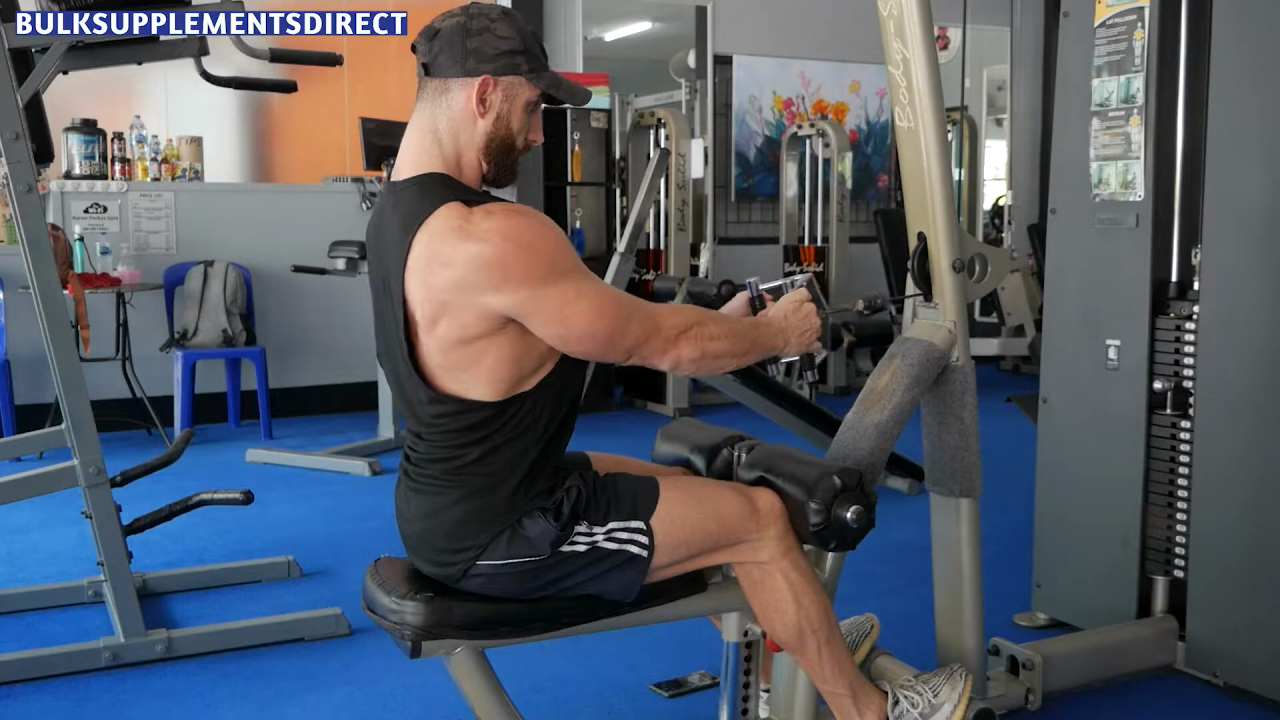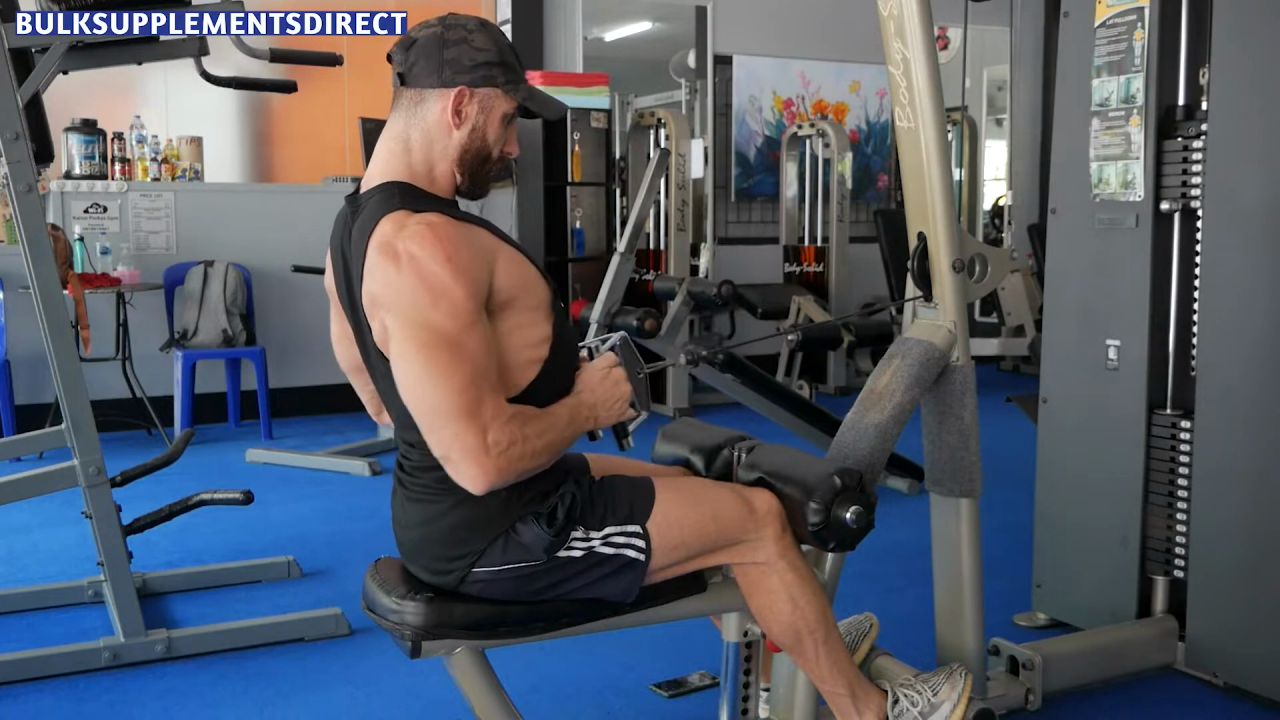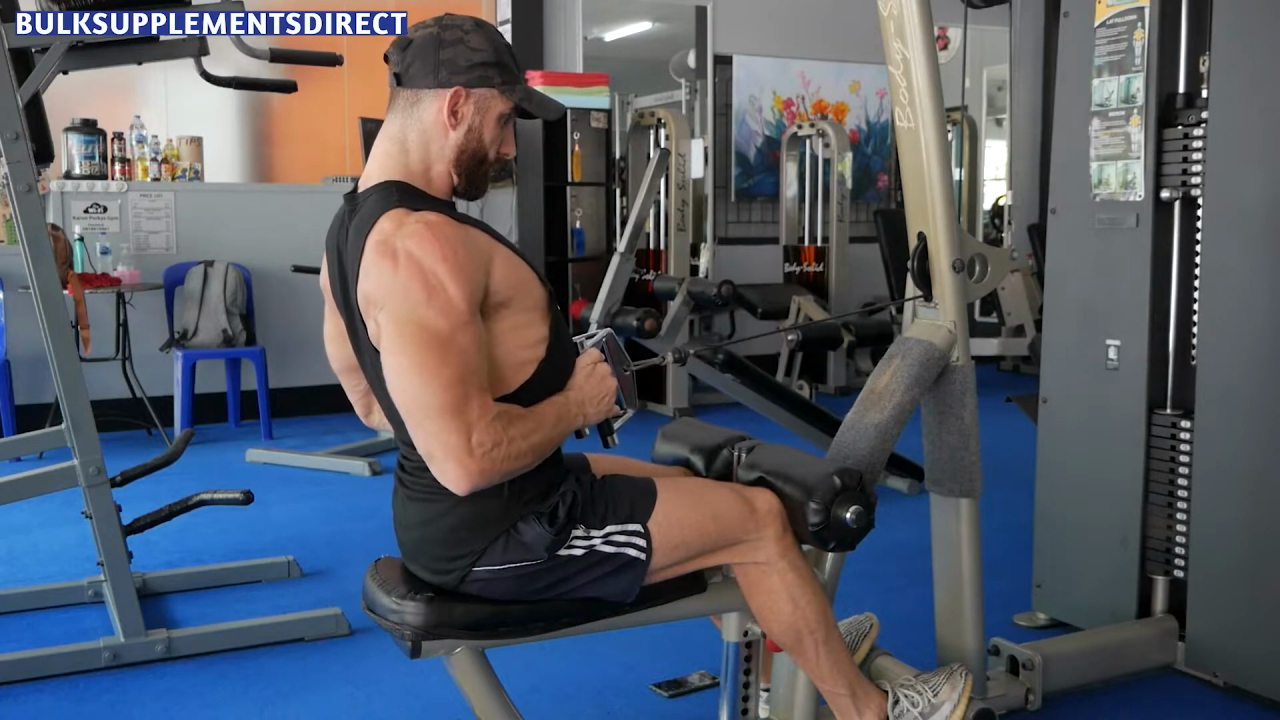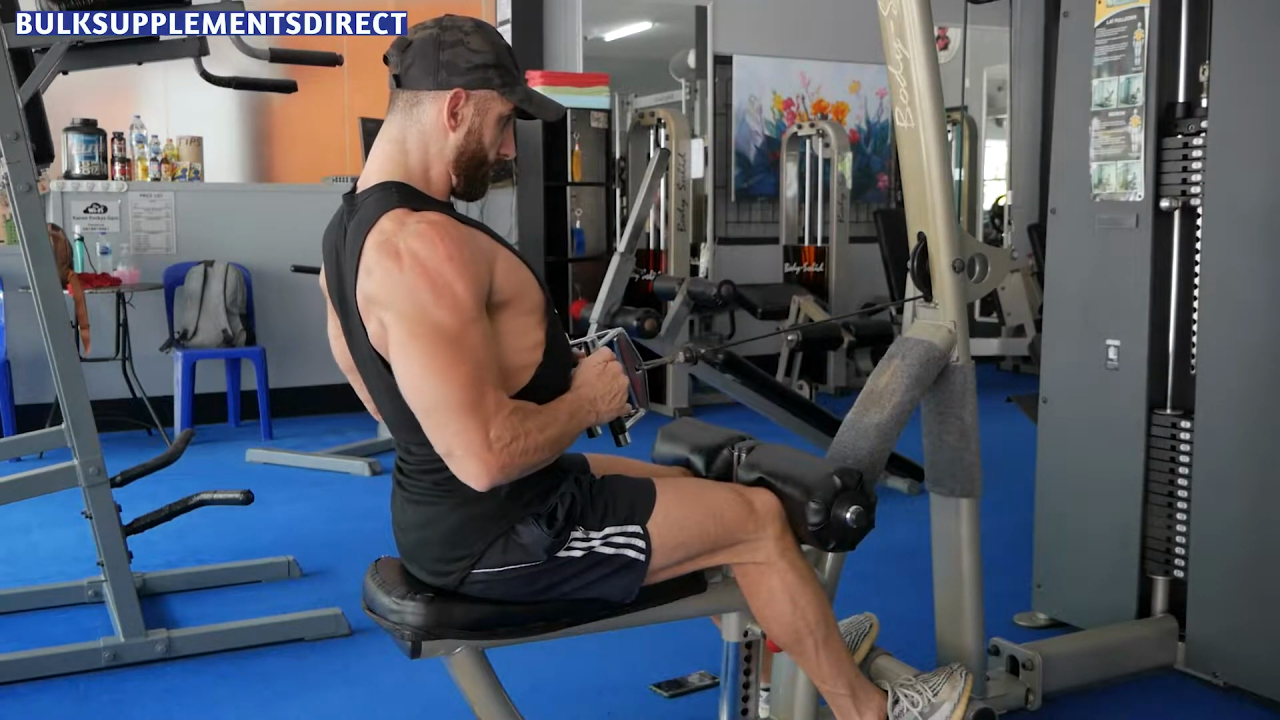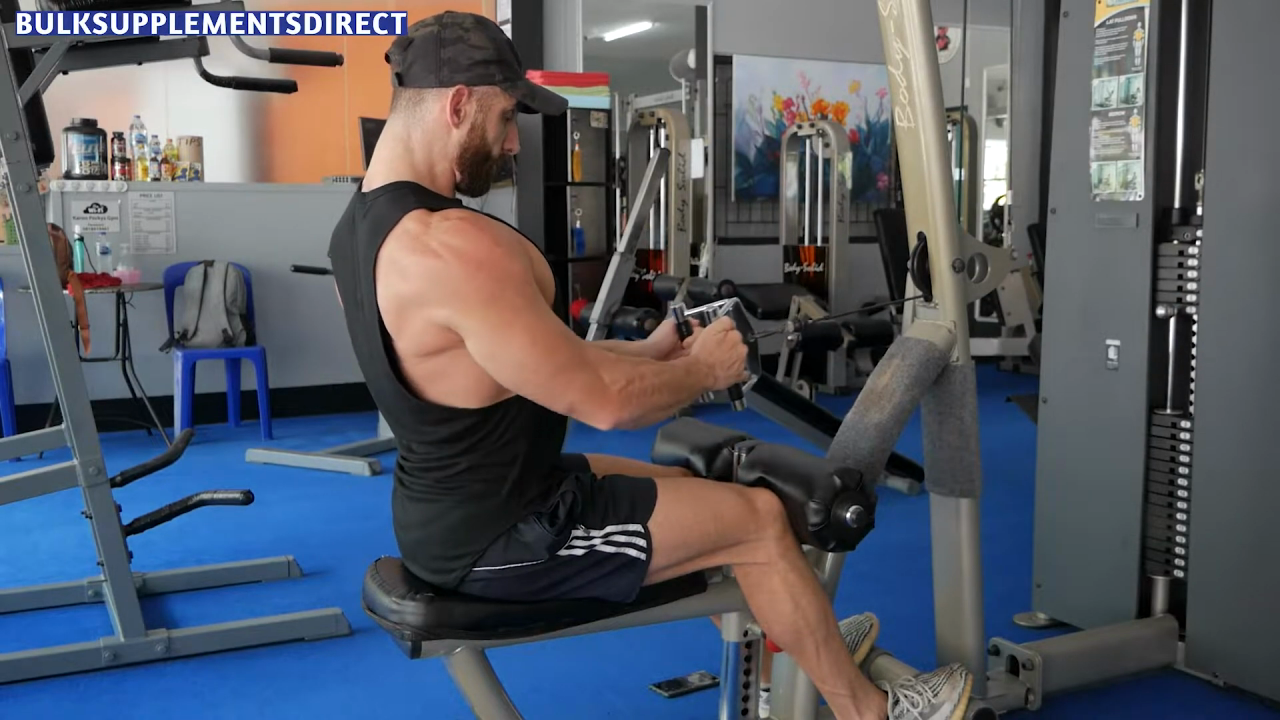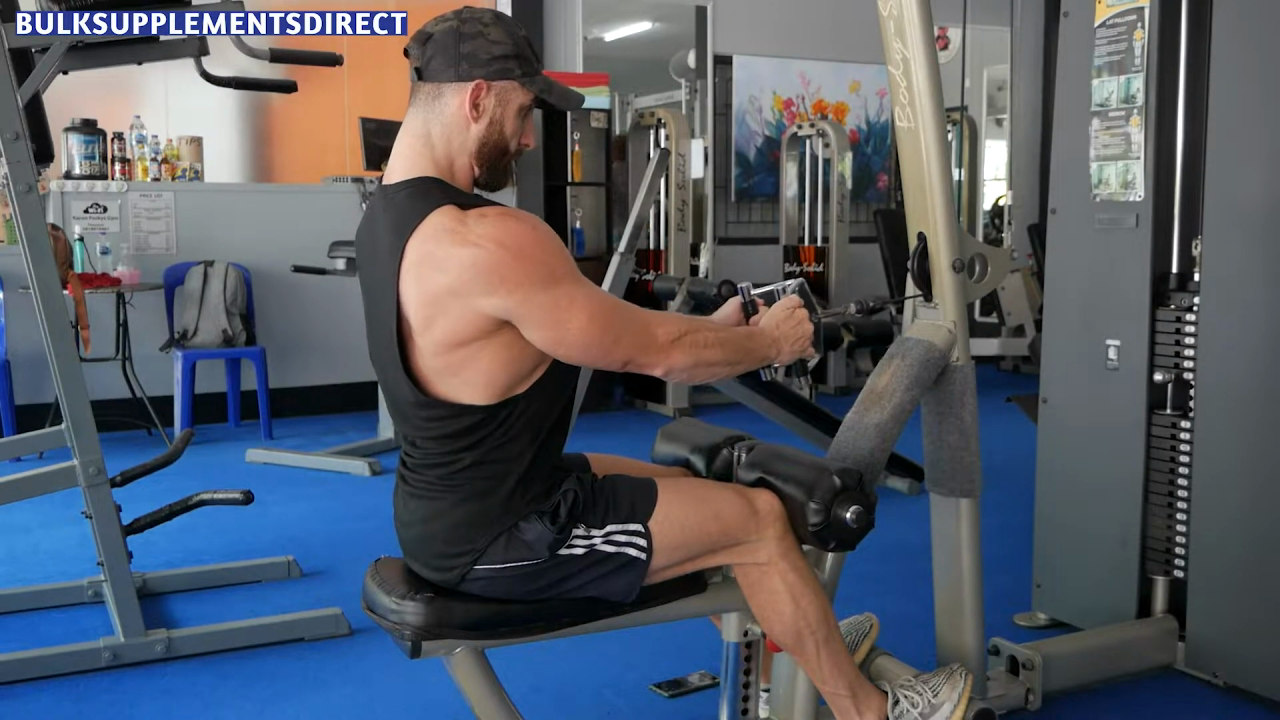
dt=0.5s
person 1, frame 1
left shoulder: (402, 207)
right shoulder: (488, 238)
right elbow: (661, 342)
left wrist: (728, 322)
right wrist: (777, 333)
left hip: (451, 501)
right hip: (503, 530)
left knee: (695, 490)
right knee: (760, 519)
left ankle: (801, 649)
person 1, frame 2
left shoulder: (361, 223)
right shoulder: (425, 247)
right elbow: (485, 458)
left wrist: (558, 381)
right wrist: (586, 407)
left hip: (441, 510)
right hip: (498, 533)
left knee: (687, 488)
right knee: (757, 519)
left ankle: (801, 649)
person 1, frame 3
left shoulder: (357, 226)
right shoulder: (421, 245)
right elbow: (468, 458)
left wrist: (547, 381)
right wrist: (576, 403)
left hip: (444, 516)
right hip: (501, 532)
left knee: (689, 488)
right knee: (758, 518)
left ankle: (803, 648)
person 1, frame 4
left shoulder: (356, 225)
right shoulder: (422, 247)
right elbow: (487, 454)
left wrist: (551, 382)
right wrist: (587, 401)
left hip: (443, 512)
right hip: (498, 534)
left knee: (689, 489)
right knee: (758, 518)
left ankle: (799, 648)
person 1, frame 5
left shoulder: (366, 224)
right shoulder: (451, 247)
right elbow: (604, 402)
left wrist: (646, 354)
right wrist: (706, 369)
left hip: (448, 507)
right hip: (502, 534)
left knee: (691, 488)
right knee: (758, 519)
left ankle: (800, 649)
person 1, frame 6
left shoulder: (391, 213)
right shoulder: (483, 244)
right elbow: (654, 350)
left wrist: (716, 328)
right wrist: (769, 342)
left hip: (449, 506)
right hip: (500, 533)
left knee: (688, 487)
right knee: (759, 520)
left ankle: (809, 646)
